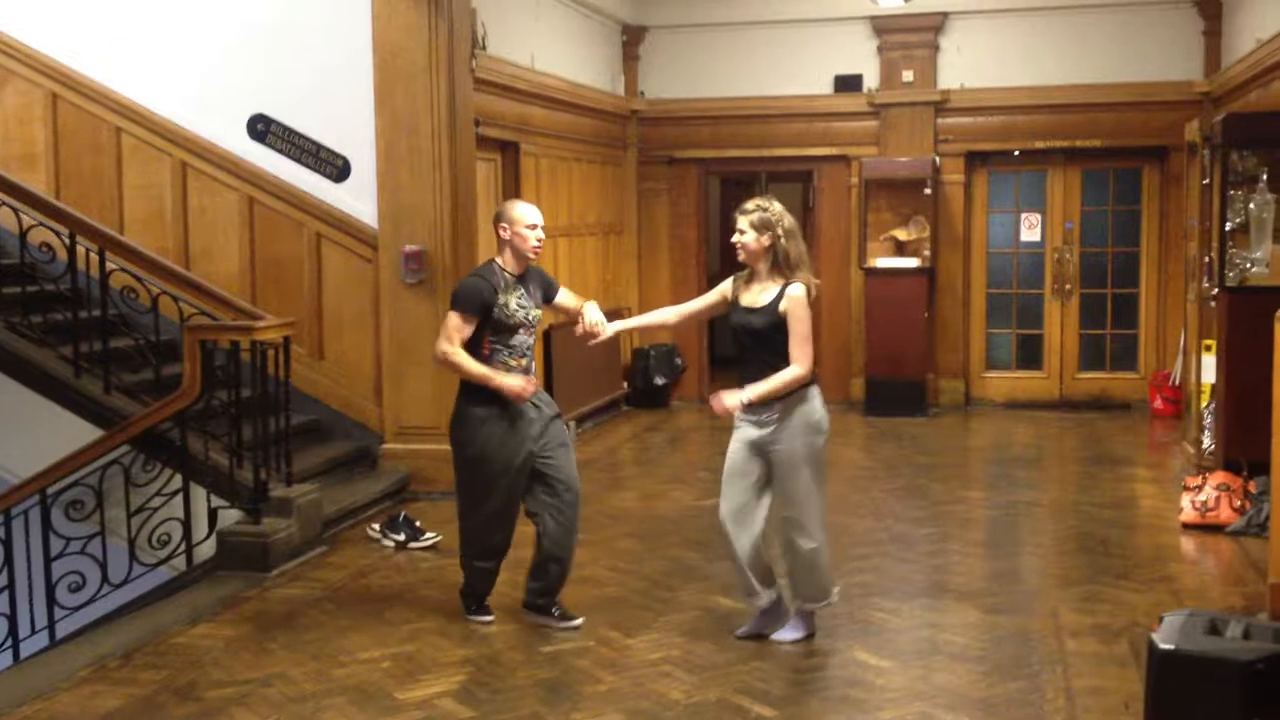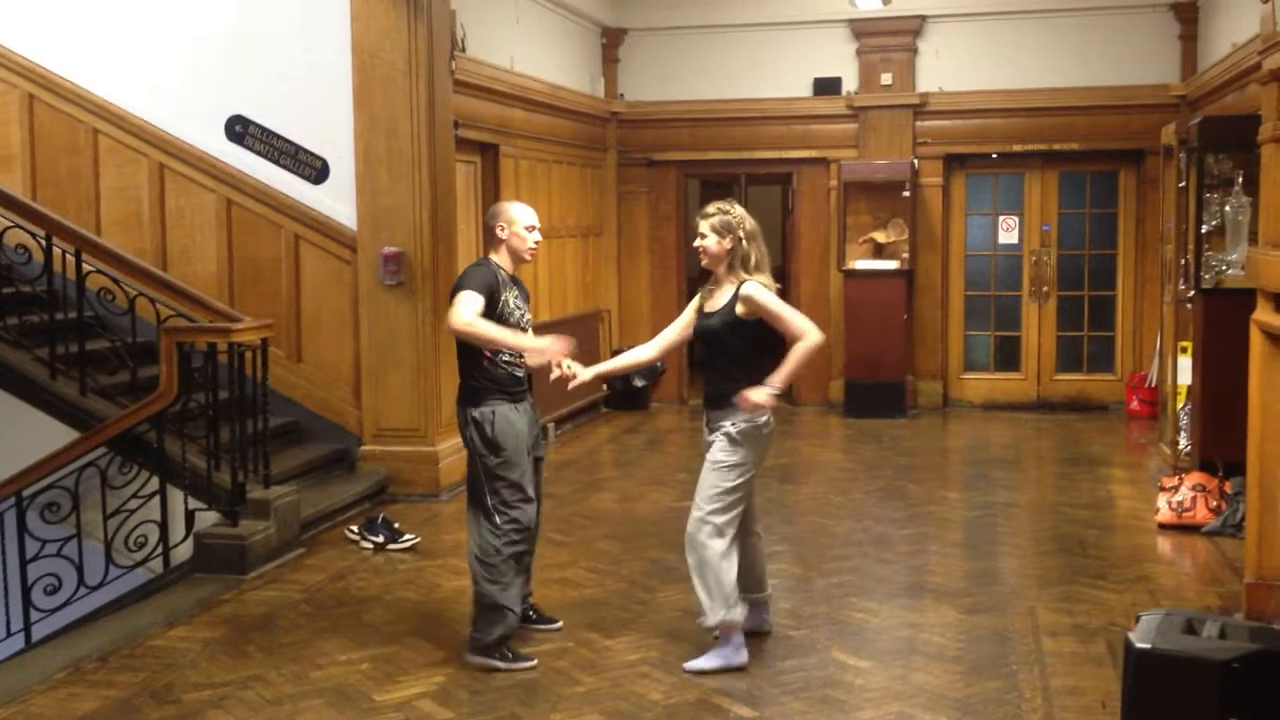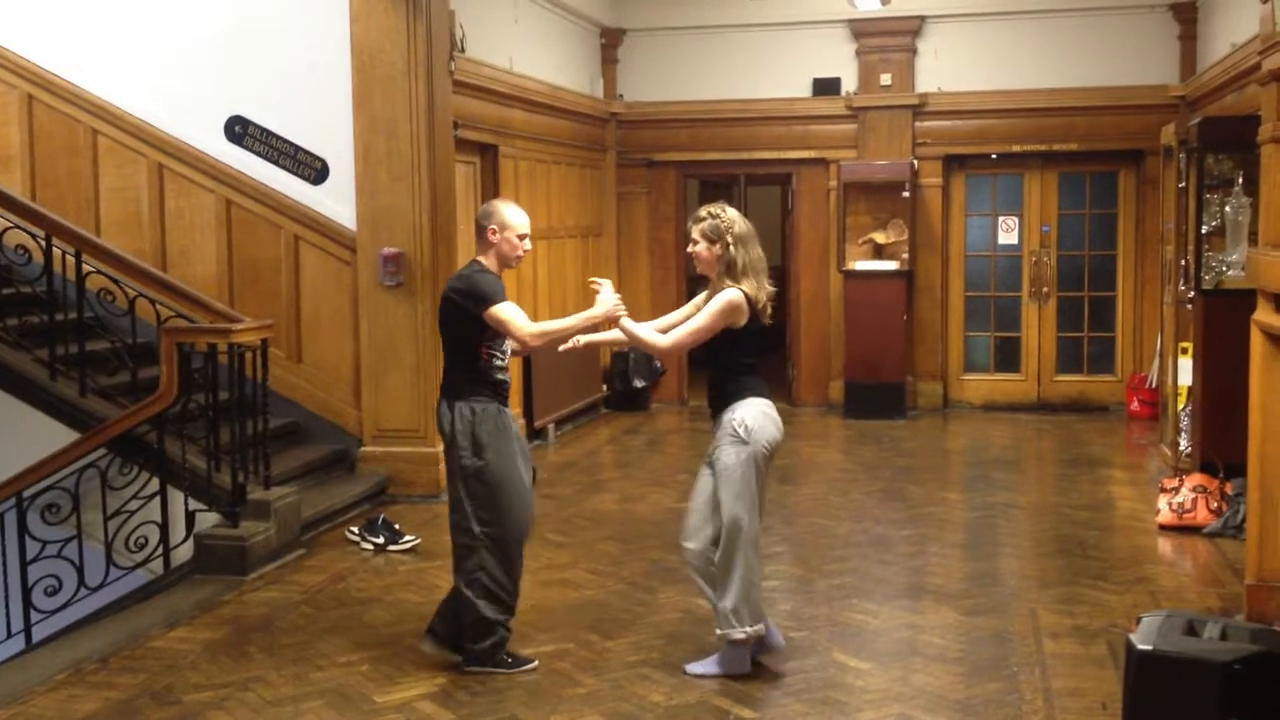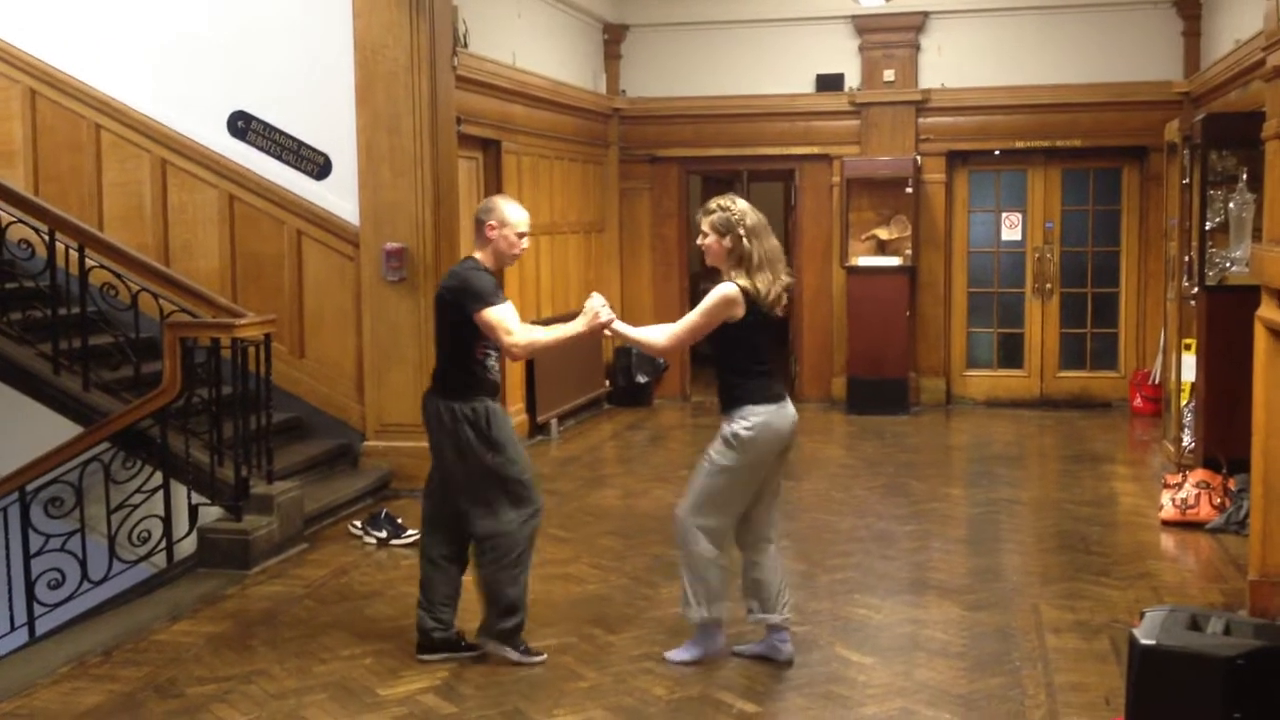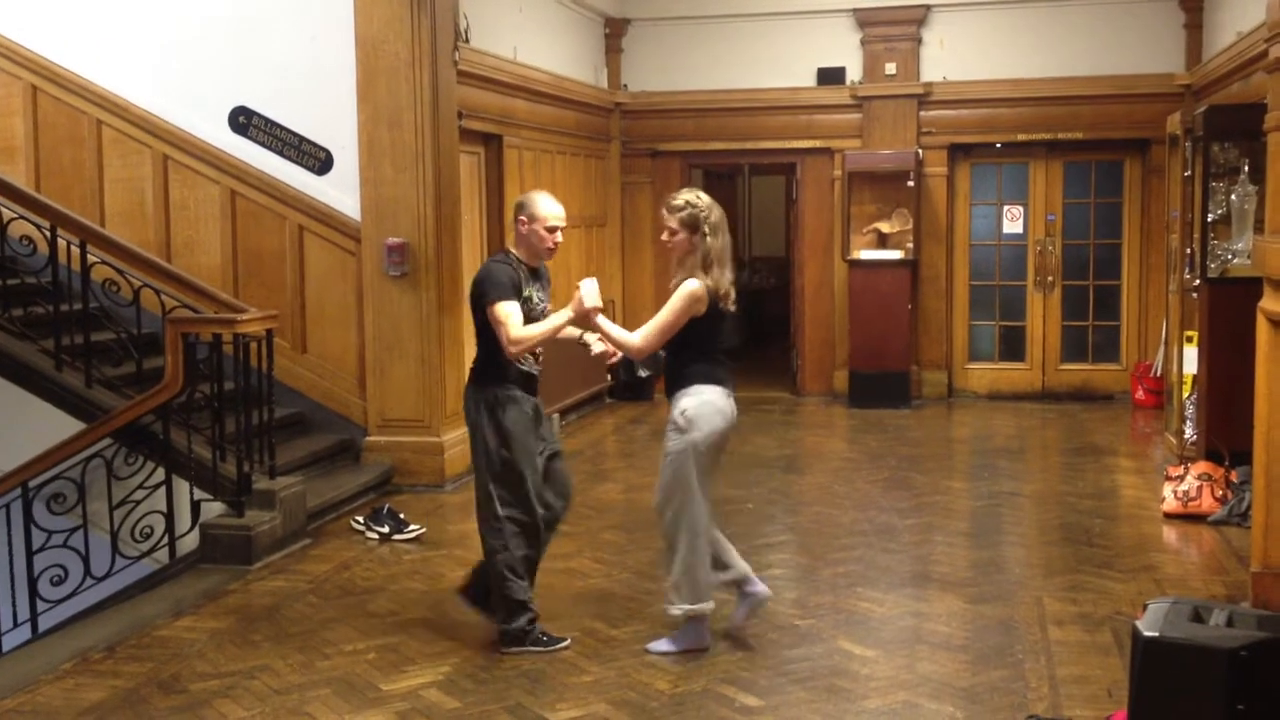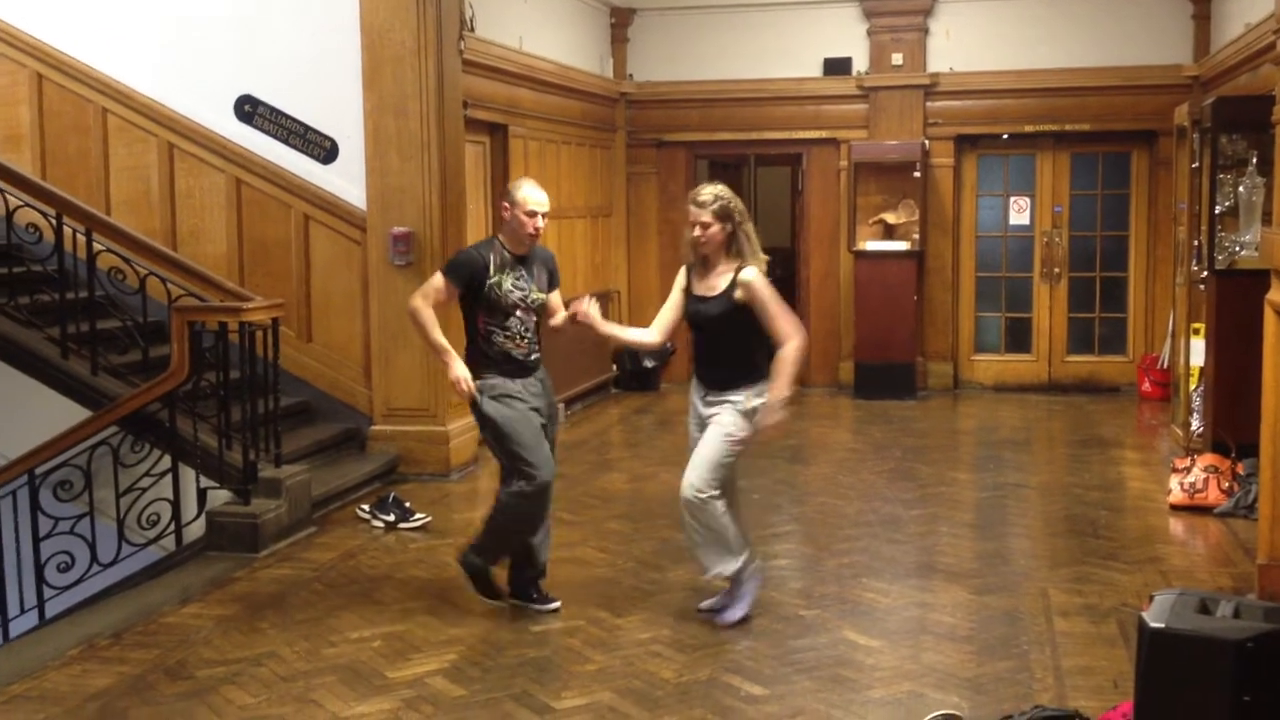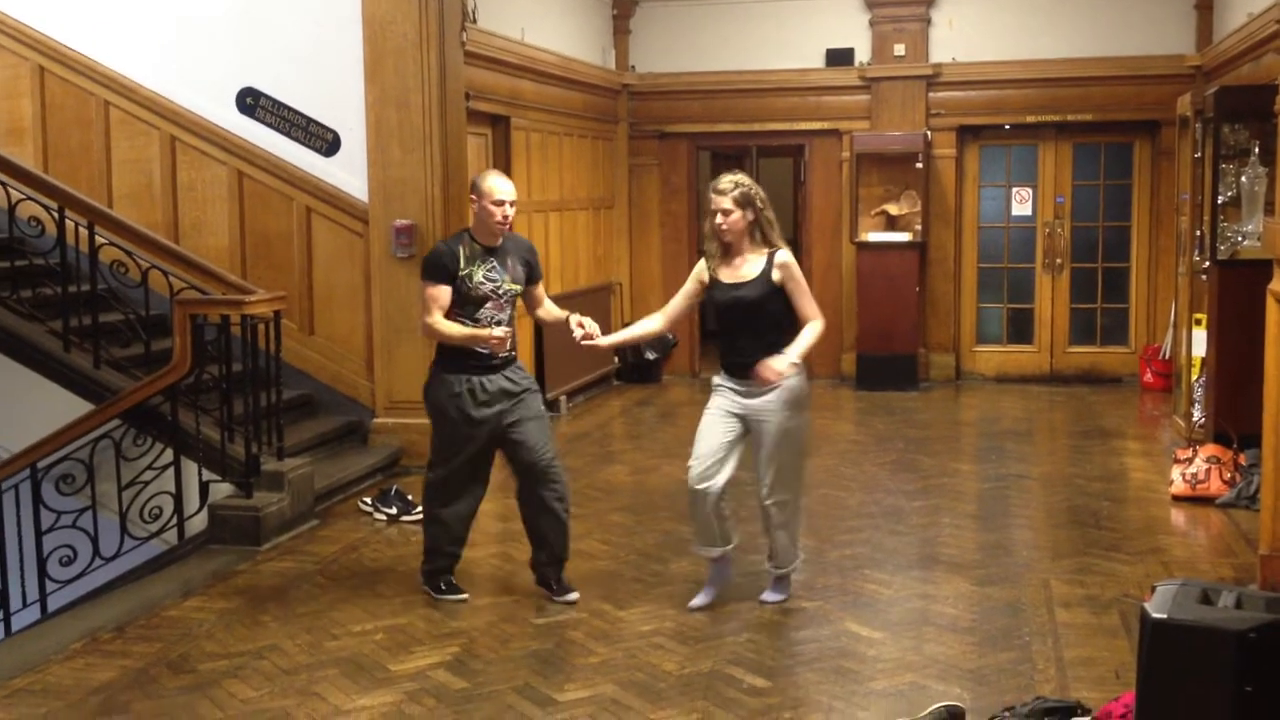
dt=0.4s
person 1, frame 1
left shoulder: (794, 292)
right shoulder: (736, 287)
left elbow: (801, 368)
right elbow: (678, 314)
left wrist: (744, 395)
right wrist: (619, 325)
left hip: (794, 415)
right hip: (750, 419)
left knee: (800, 521)
right knee: (737, 518)
left ankle: (804, 611)
right ankle: (768, 604)
person 1, frame 2
left shoulder: (750, 292)
right shoulder: (706, 296)
left elbow: (811, 337)
right elbow: (654, 348)
left wrist: (770, 388)
right wrist: (594, 370)
left hip: (742, 423)
right hip: (717, 420)
left knee: (707, 527)
right knee: (737, 522)
left ankle: (729, 642)
right ankle: (755, 611)
person 1, frame 3
left shoulder: (732, 299)
right shoulder: (714, 295)
left elbow: (666, 345)
right elbow: (658, 326)
left wrist: (615, 316)
right wrist: (590, 338)
left hip: (747, 422)
right hip: (734, 425)
left knee: (736, 538)
right knee: (700, 540)
left ankle: (738, 648)
right ankle: (757, 628)
person 1, frame 4
left shoulder: (730, 294)
right shoulder: (756, 289)
left elbow: (668, 344)
right elbow: (680, 328)
left wrist: (614, 325)
right wrist: (618, 326)
left hip: (751, 422)
right hip: (775, 415)
left knee: (696, 520)
right knee: (757, 531)
left ankle: (708, 630)
right ankle: (777, 634)
person 1, frame 5
left shoulder: (694, 288)
right shoulder: (700, 281)
left elbow: (640, 346)
right elbow: (664, 333)
left wrist: (596, 317)
right wrist: (612, 338)
left hip: (696, 405)
right hip: (709, 402)
left knee: (683, 517)
right knee: (687, 512)
left ankle: (693, 626)
right ankle: (746, 584)
person 1, frame 6
left shoulder: (747, 278)
right shoulder: (689, 274)
left elbow: (792, 340)
right elbow: (656, 336)
left wrist: (778, 399)
right wrist: (604, 328)
left hip: (741, 396)
right hip: (703, 393)
left knee: (696, 490)
right knee: (713, 494)
left ankle: (742, 574)
right ankle: (738, 580)
person 1, frame 7
left shoulder: (778, 261)
right shoulder: (709, 266)
left elbow: (814, 321)
right elbow: (662, 319)
left wrist: (789, 358)
right wrist: (608, 340)
left hip: (776, 389)
right hip: (730, 387)
left knee: (776, 490)
right knee: (702, 477)
left ankle: (781, 574)
right ankle: (718, 566)
person 2, frame 1
left shoulder: (536, 279)
right shoulder: (477, 286)
left elbow: (576, 302)
right elbow: (445, 351)
left wrist: (589, 310)
right wrist: (500, 380)
left hip: (535, 405)
right hip: (484, 414)
left knee: (562, 494)
right knee: (489, 512)
left ankle: (542, 598)
right ankle: (475, 594)
person 2, frame 2
left shoulder: (516, 285)
right shoulder: (481, 277)
right elbow: (460, 322)
left wrist: (552, 359)
right wrist: (526, 344)
left hip: (519, 407)
right hip: (490, 412)
left knee: (523, 512)
right knee: (509, 518)
left ankle: (516, 603)
right ankle: (488, 639)
person 2, frame 3
left shoulder: (487, 283)
right shoulder: (473, 284)
right elbow: (527, 335)
left wrist: (548, 339)
right wrist: (596, 314)
left hip: (490, 412)
right hip: (472, 415)
left knee: (508, 523)
right knee: (490, 528)
left ankle: (450, 628)
right ankle: (481, 645)
person 2, frame 4
left shoulder: (481, 280)
right shoulder: (470, 281)
left elbow: (510, 336)
right elbow: (515, 344)
left wrist: (573, 326)
right wrist: (580, 327)
left hip: (455, 408)
right hip: (468, 411)
left knee: (449, 521)
right knee: (515, 511)
left ankle: (435, 633)
right ankle: (502, 628)
person 2, frame 5
left shoulder: (538, 271)
right shoulder: (497, 275)
right elbow: (514, 342)
left wrist: (586, 337)
right wrist: (571, 311)
left hip: (522, 398)
right hip: (498, 399)
left knee: (552, 497)
right knee: (513, 512)
left ankle: (486, 588)
right ankle: (517, 626)
person 2, frame 6
left shoulder: (544, 261)
right shoulder: (476, 260)
right elbow: (420, 304)
left wrist: (572, 316)
right wrist: (451, 360)
left hip: (535, 380)
right hip: (493, 384)
left knee: (534, 477)
right knee: (536, 474)
left ankle: (527, 583)
right ankle: (479, 559)
person 2, frame 7
left shoulder: (522, 250)
right shoulder: (446, 255)
left elbow: (539, 305)
right elbow: (431, 322)
left wrist: (570, 318)
right wrist: (479, 336)
left hip: (510, 378)
right hip: (459, 383)
left knee: (543, 469)
right knee: (453, 479)
left ankle: (550, 567)
right ankle: (437, 571)
